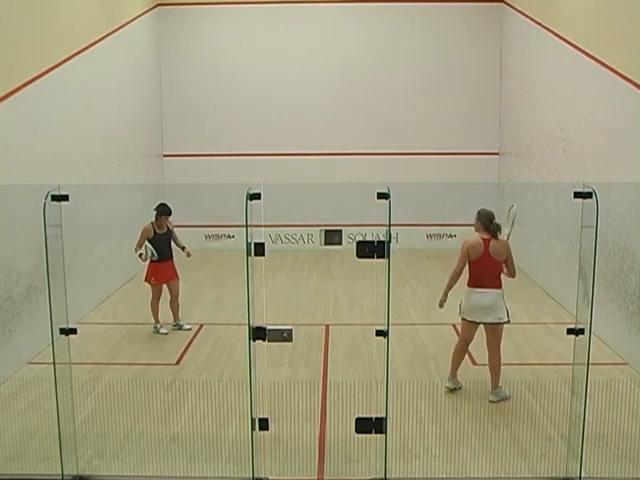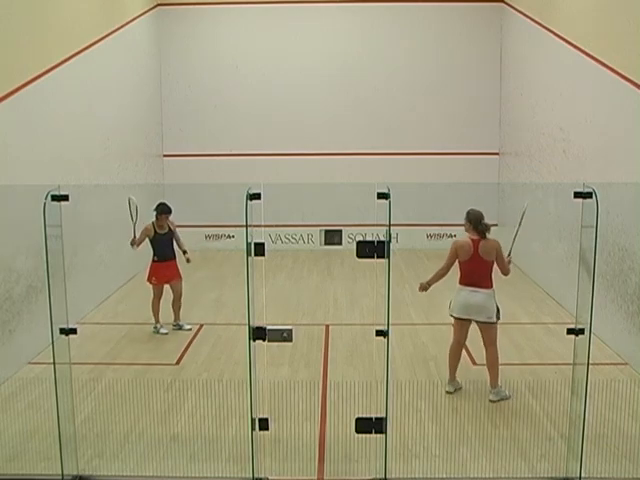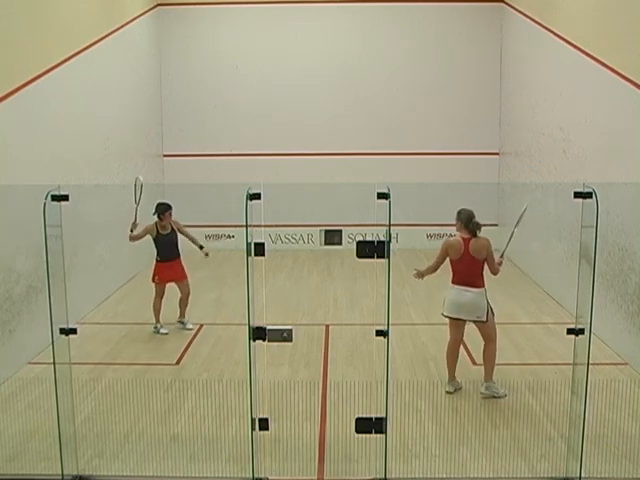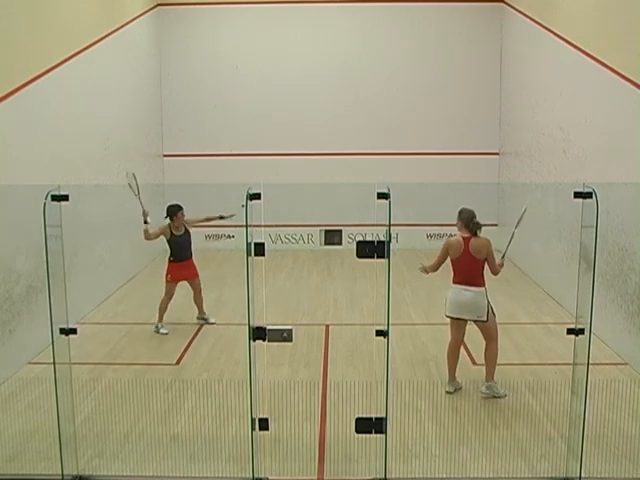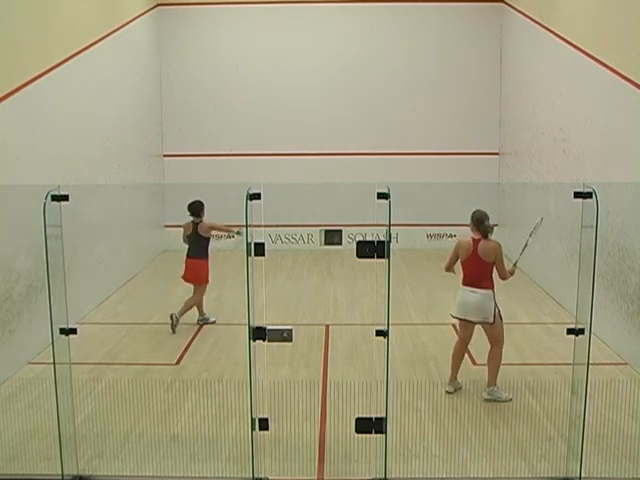
dt=0.3s
person 1, frame 1
left shoulder: (469, 244)
right shoulder: (503, 245)
left elbow: (457, 272)
right elbow: (512, 274)
left wrist: (445, 293)
left hip: (473, 296)
right hip: (494, 298)
left knee: (463, 341)
right knee: (494, 347)
left ankle: (452, 379)
right ankle: (495, 390)
person 1, frame 2
left shoulder: (459, 244)
right shoulder: (493, 245)
left elbow: (444, 270)
right elbow: (505, 272)
left wrist: (428, 283)
right wrist: (507, 262)
left hip: (464, 296)
right hip: (485, 297)
left knee: (458, 341)
right knee: (490, 345)
left ankle: (452, 382)
right ankle: (495, 390)
person 1, frame 3
left shoulder: (450, 243)
right shoulder: (484, 243)
left elbow: (434, 267)
right elbow: (494, 271)
left wrist: (422, 273)
right wrist: (498, 263)
left hip: (456, 295)
right hip: (477, 297)
left knee: (455, 340)
right knee: (490, 340)
left ankle: (451, 382)
right ankle: (488, 384)
person 1, frame 4
left shoulder: (451, 243)
right shoulder: (484, 243)
left elbow: (434, 267)
right elbow: (494, 271)
left wrist: (426, 269)
right wrist: (500, 265)
left hip: (457, 294)
right hip: (477, 296)
left knee: (455, 340)
right knee: (492, 339)
left ankle: (451, 382)
right ankle: (489, 384)
person 1, frame 5
left shoulder: (462, 243)
right shoulder: (494, 246)
left elbow: (447, 268)
right elbow: (503, 276)
left wrist: (452, 268)
right wrist: (511, 271)
left hip: (465, 295)
right hip: (485, 298)
left knee: (462, 340)
right knee: (497, 344)
left ankle: (452, 382)
right ankle: (491, 388)
person 2, frame 1
left shoulder: (169, 225)
right shoulder: (148, 229)
left elbow: (175, 239)
right elbow: (138, 246)
left wrist: (183, 248)
right wrist: (141, 254)
left hip: (170, 264)
right hip: (156, 266)
left knee: (175, 294)
right knee: (156, 296)
left ankle: (177, 322)
right ankle: (157, 325)
person 2, frame 2
left shoulder: (171, 224)
right shoulder: (149, 229)
left elbow: (178, 240)
right elbow: (136, 245)
left wrist: (185, 252)
right wrist: (133, 244)
left hip: (172, 264)
right hip: (158, 266)
left knee: (178, 294)
right knee: (157, 296)
left ankle: (177, 322)
right ankle: (157, 325)
person 2, frame 3
left shoulder: (174, 224)
right shoulder: (151, 228)
left elbow: (188, 235)
right elbow: (132, 239)
left wrist: (201, 247)
right wrist: (132, 230)
left hip: (176, 263)
right hip: (161, 266)
left knee: (186, 292)
right knee: (159, 296)
left ankle: (182, 319)
right ankle: (157, 324)
person 2, frame 4
left shoulder: (188, 222)
right shoulder: (165, 229)
left elbow: (204, 219)
right elbow: (148, 237)
left wrist: (221, 217)
right wrist: (146, 222)
left hip: (189, 263)
right hip: (175, 265)
left knee: (198, 290)
right knee: (168, 295)
left ankle: (202, 315)
right ankle: (159, 324)
person 2, frame 5
left shoulder: (186, 225)
right shoulder: (207, 226)
right elbow: (226, 229)
right wrist: (236, 231)
left hip: (190, 261)
right hip: (199, 263)
left knee: (199, 291)
right knee: (198, 296)
left ankle: (202, 316)
right ankle: (177, 316)
